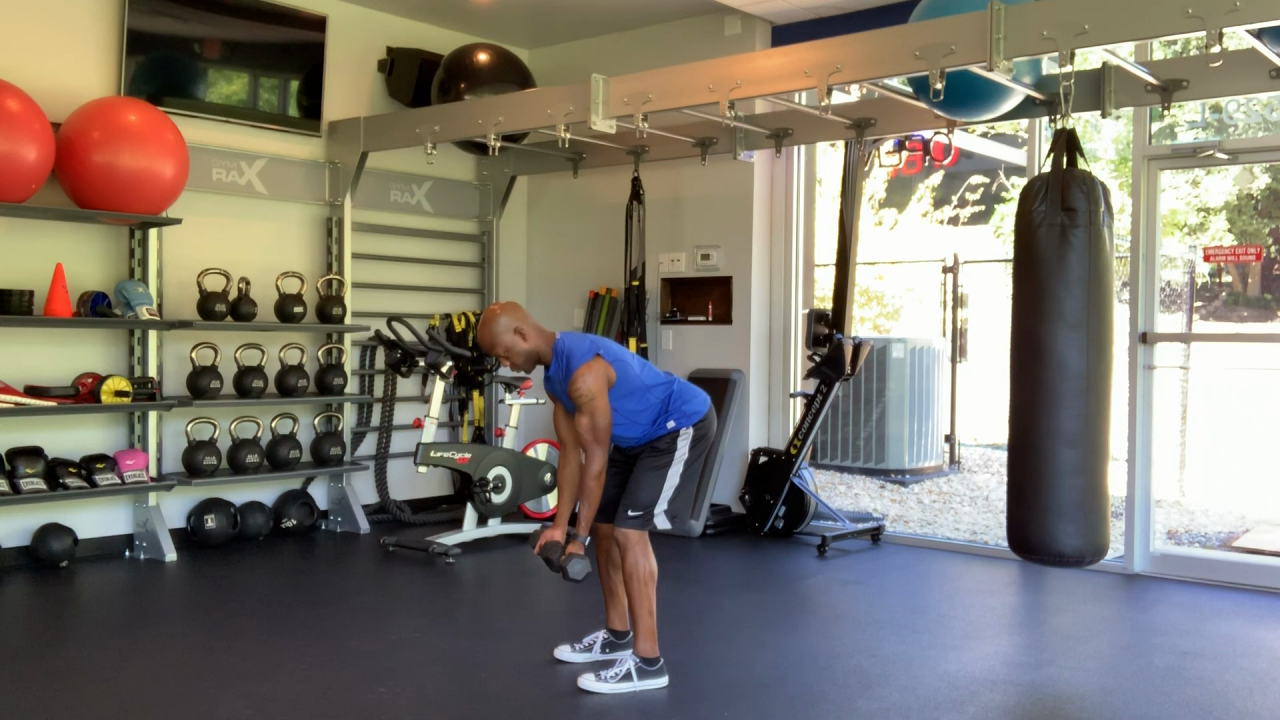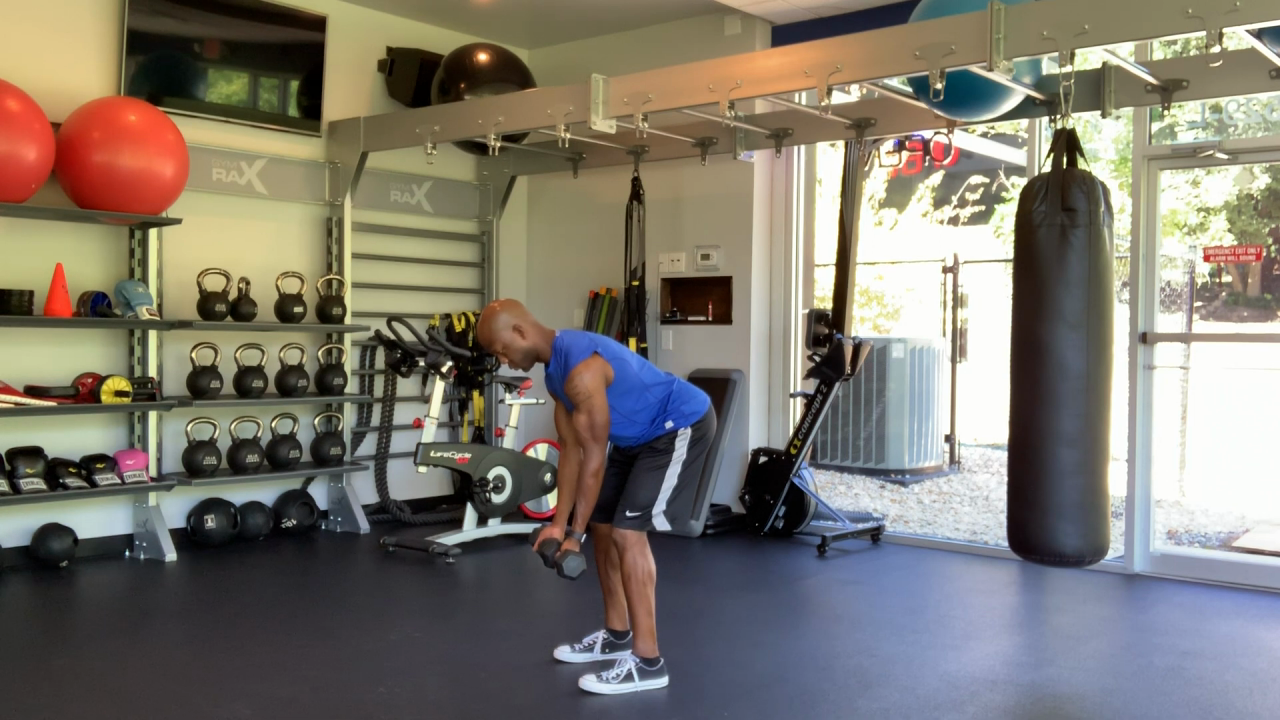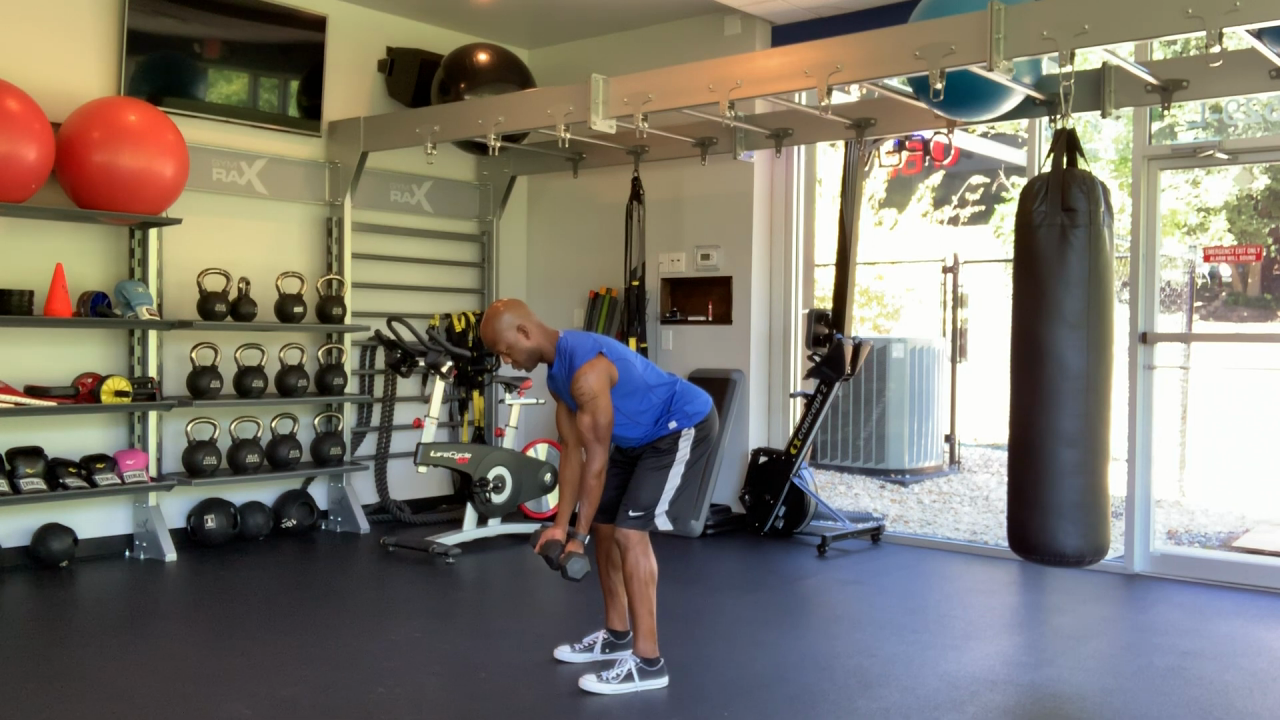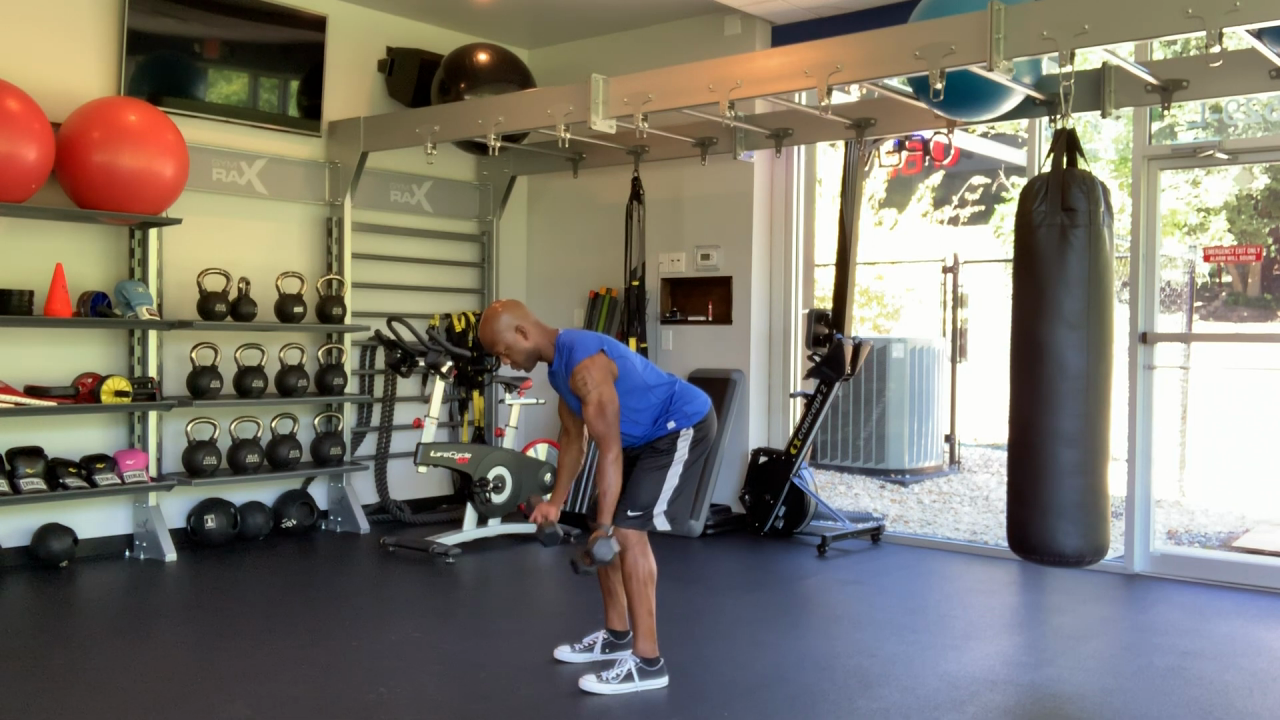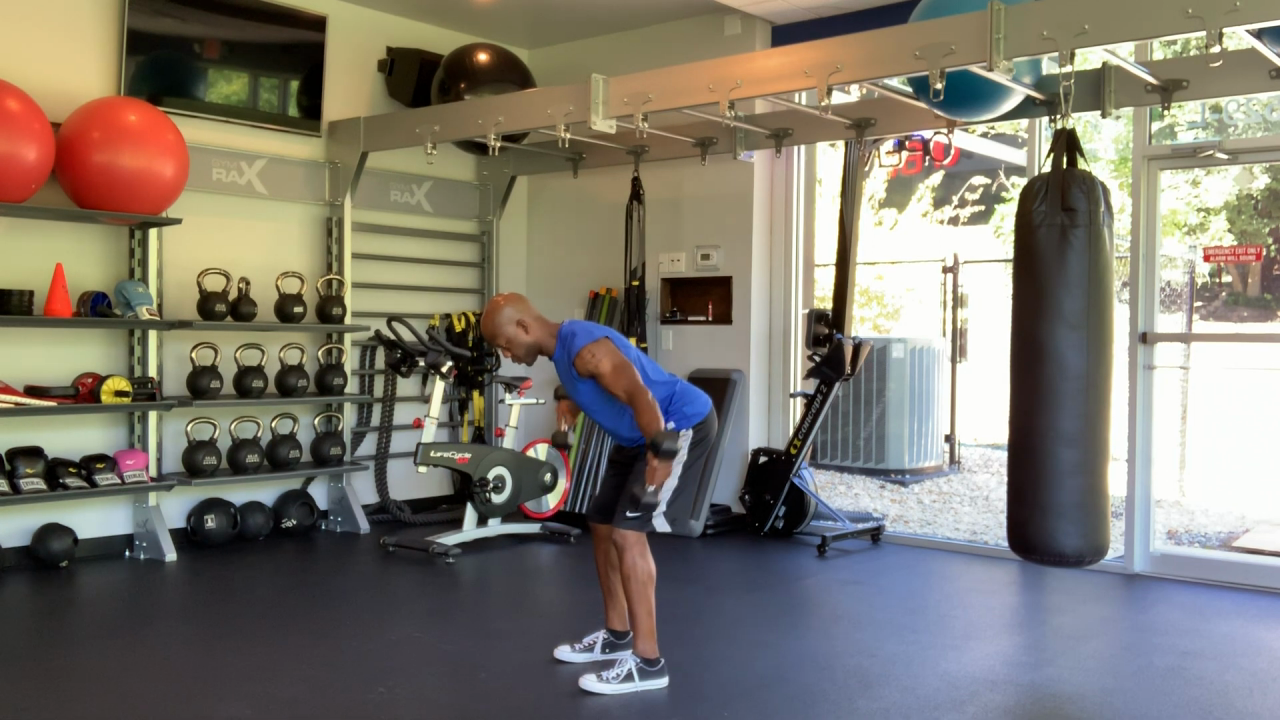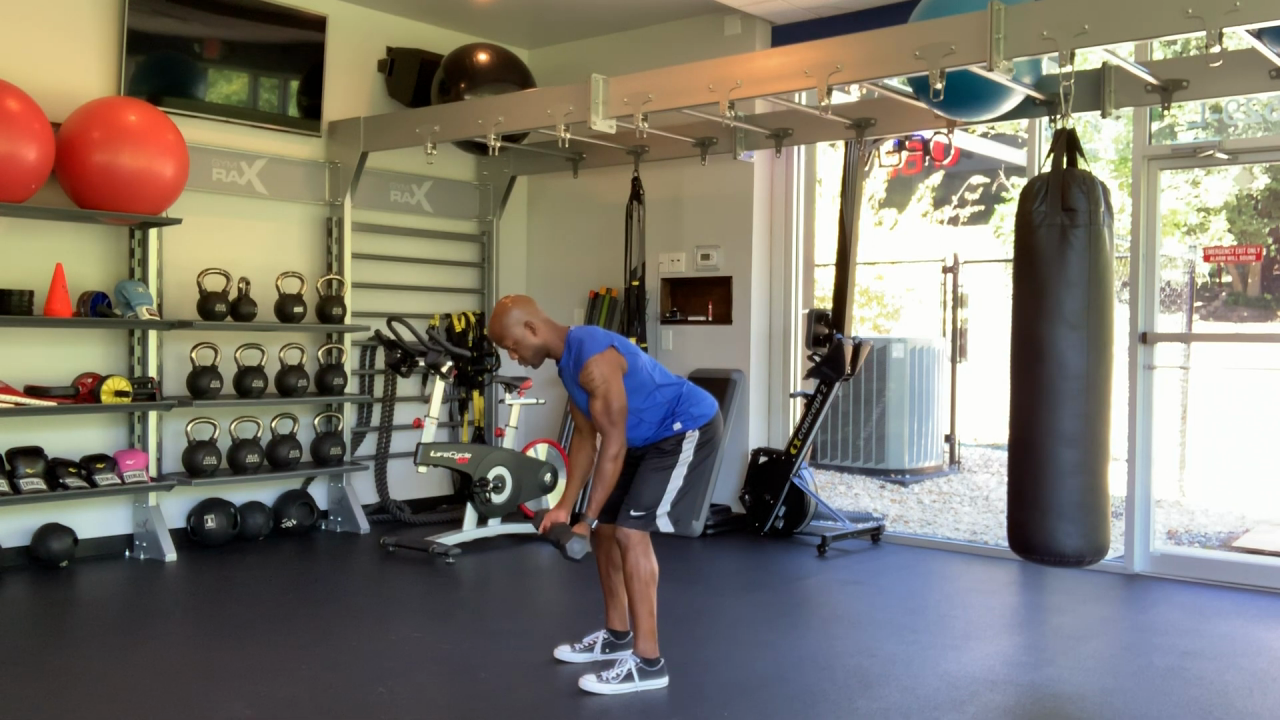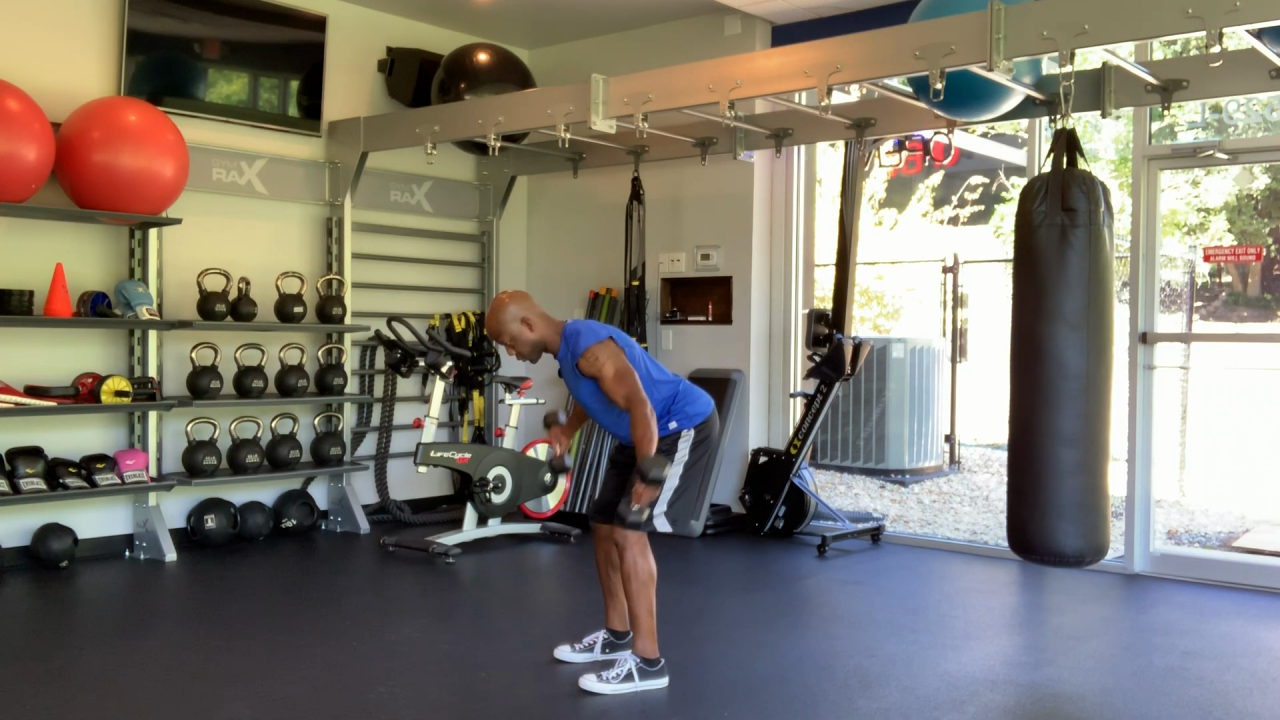
dt=0.7s
person 1, frame 1
left shoulder: (583, 370)
right shoulder: (553, 375)
left elbow: (596, 459)
right elbow: (570, 452)
left wrist: (579, 537)
right wrist: (560, 524)
left hip: (682, 426)
right hip: (640, 435)
left knee: (629, 531)
right knee: (604, 526)
left ankle: (646, 662)
right ankle: (617, 635)
person 1, frame 2
left shoulder: (581, 368)
right shoulder: (554, 370)
left elbow: (594, 457)
right elbow: (571, 450)
left wrist: (574, 534)
right wrist: (560, 522)
left hip: (681, 425)
right hip: (641, 435)
left knee: (627, 532)
right knee: (602, 525)
left ankle: (647, 661)
right ankle: (616, 635)
person 1, frame 3
left shoulder: (585, 368)
right shoulder: (556, 373)
left elbow: (596, 459)
right elbow: (571, 451)
left wrist: (578, 536)
right wrist: (561, 524)
left hip: (683, 426)
right hip: (641, 435)
left knee: (629, 532)
right knee: (603, 526)
left ankle: (647, 662)
right ankle: (617, 635)
person 1, frame 4
left shoulder: (584, 362)
right shoulder: (557, 366)
left elbow: (609, 450)
right elbow: (572, 436)
left wrist: (602, 529)
right wrist: (556, 502)
left hip: (681, 427)
right hip: (644, 434)
left knee: (627, 532)
right knee: (606, 529)
left ankle: (647, 662)
right ankle: (617, 635)
person 1, frame 5
left shoulder: (584, 346)
right shoulder: (562, 349)
left elbow: (640, 398)
left wrist: (659, 453)
right wrist: (568, 407)
left hip: (682, 425)
right hip: (641, 434)
left knee: (628, 532)
right knee: (602, 525)
left ankle: (647, 662)
right ankle: (616, 635)
person 1, frame 6
left shoulder: (593, 357)
right shoulder: (567, 360)
left elbow: (613, 444)
right elbow: (586, 435)
left wrist: (587, 520)
right wrist: (565, 506)
left hip: (688, 428)
right hip: (652, 435)
left knee: (631, 532)
right knee: (607, 528)
left ankle: (647, 662)
right ankle: (616, 635)
person 1, frame 7
left shoulder: (588, 346)
right shoulder: (566, 348)
left elbow: (640, 407)
right wrist: (566, 432)
left hip: (687, 425)
right hip: (642, 435)
left knee: (629, 532)
right knee: (603, 524)
left ankle: (647, 662)
right ankle: (616, 635)
